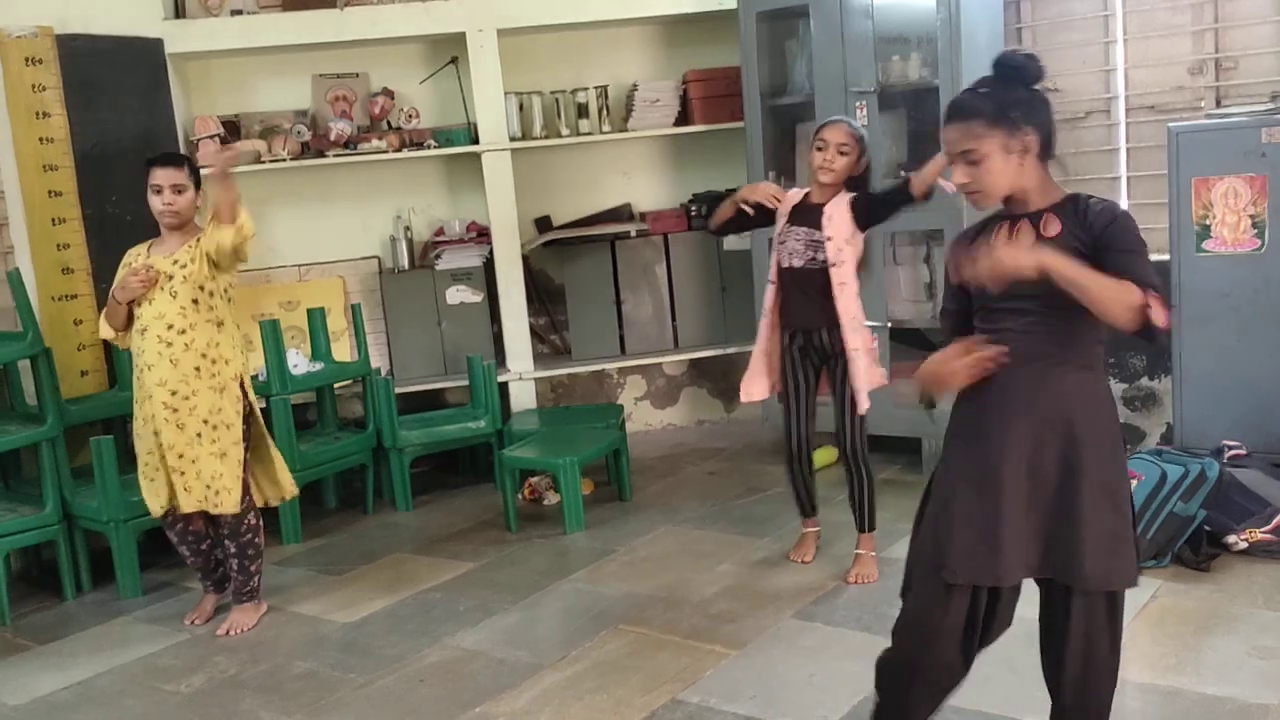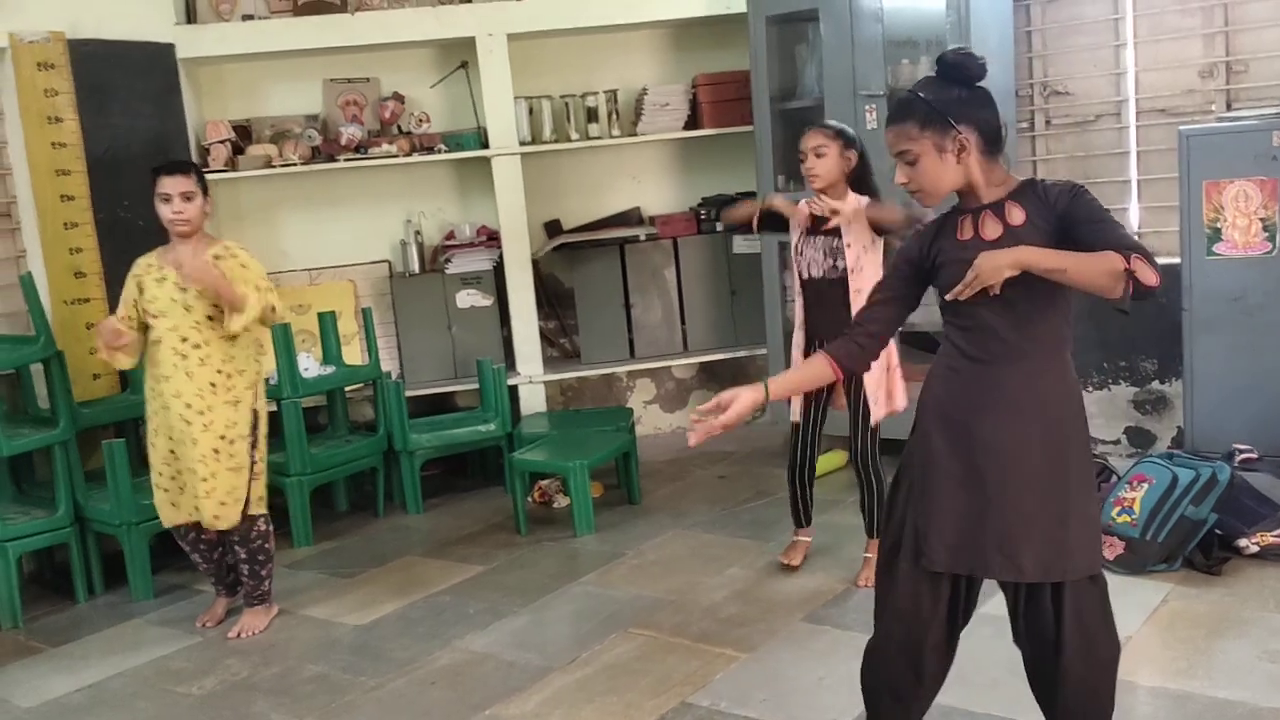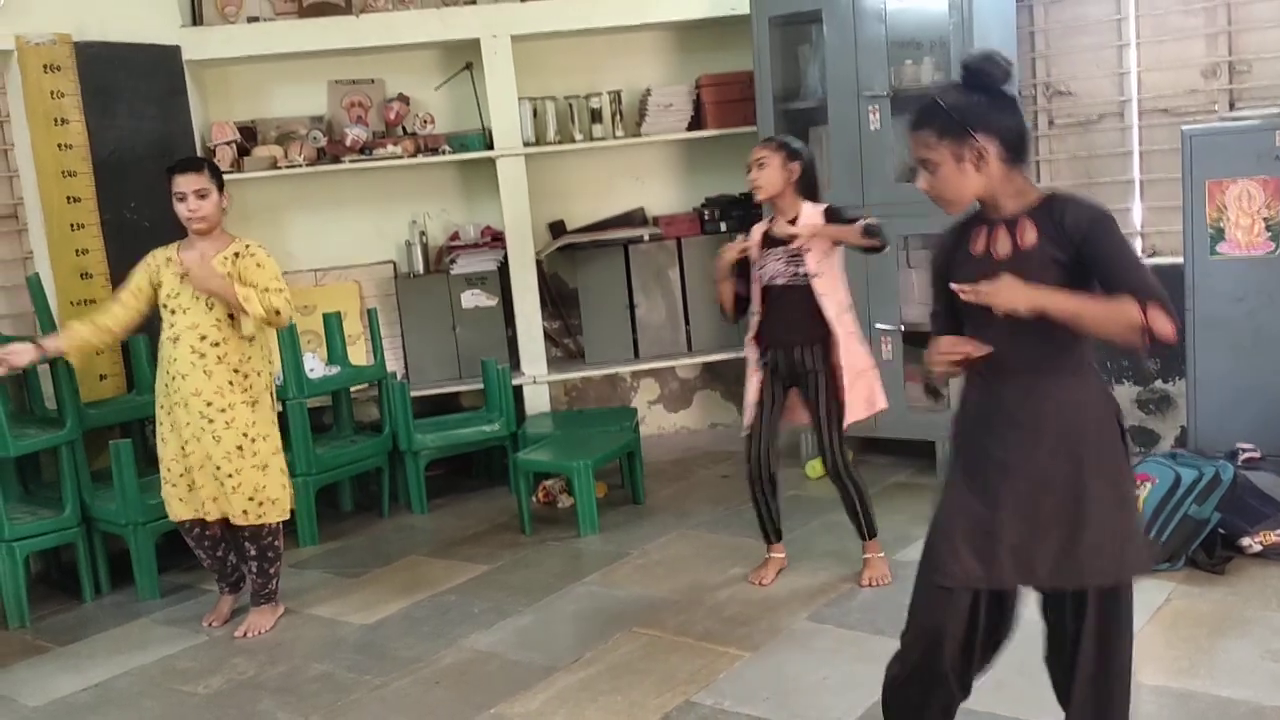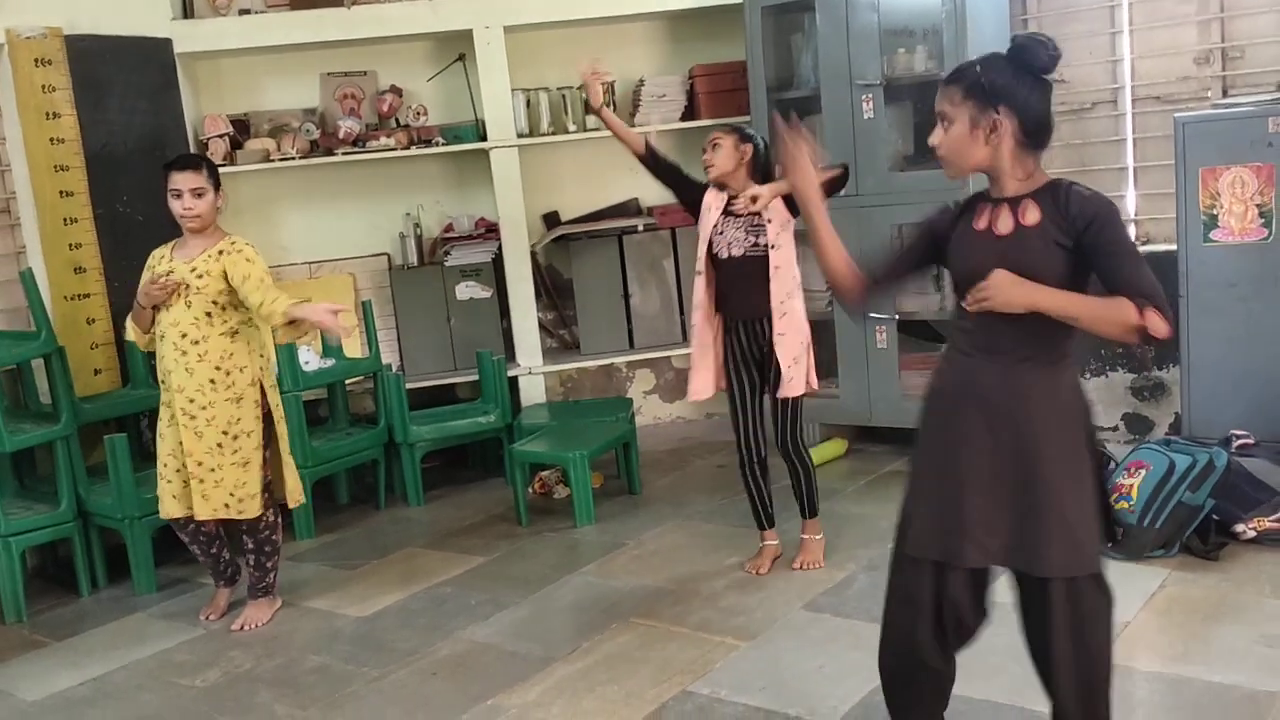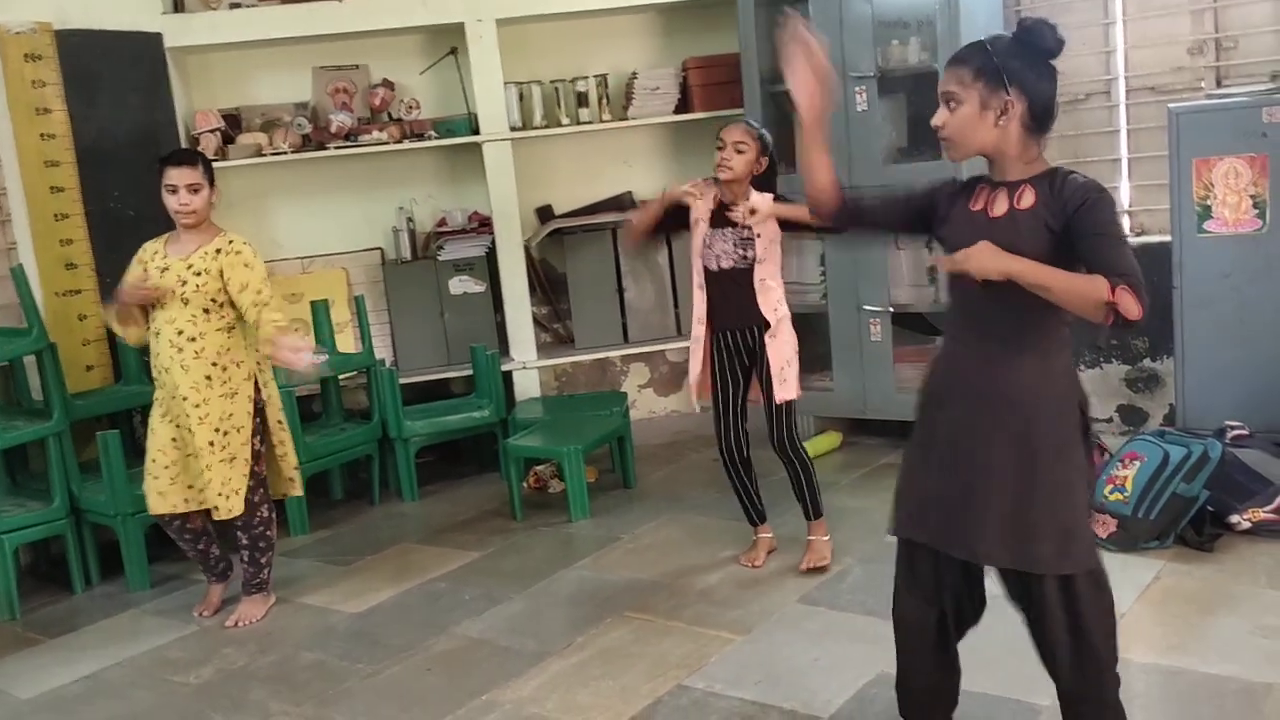
dt=0.4s
person 1, frame 1
left shoulder: (1097, 220)
right shoulder: (970, 244)
left elbow: (1149, 312)
right elbow: (948, 348)
left wrist: (1039, 261)
right wrist: (947, 365)
left hip: (1074, 442)
right hip: (983, 443)
left knee: (1081, 624)
right knee: (933, 618)
person 1, frame 2
left shoulder: (1058, 204)
right shoulder: (928, 243)
left elbow: (1140, 274)
right elbow: (855, 348)
left wrist: (1022, 257)
right wrist: (759, 394)
left hip: (1042, 438)
right hip: (950, 439)
left knee: (1066, 618)
right knee: (912, 614)
person 1, frame 3
left shoulder: (1077, 222)
right shoulder: (953, 248)
left elbow: (1157, 322)
left wrist: (1034, 298)
right wrist: (939, 356)
left hip: (1076, 453)
right hip: (985, 455)
left knee: (1093, 629)
right knee: (942, 622)
person 1, frame 4
left shoulder: (1081, 211)
right shoulder: (956, 221)
left elbow: (1153, 319)
right elbow: (858, 288)
left wrist: (1035, 295)
right wrist: (811, 205)
left hip: (1044, 438)
right hip: (956, 436)
left knee: (1067, 613)
right knee: (919, 611)
person 1, frame 5
left shoulder: (1076, 198)
right shoulder: (949, 198)
left elbow: (1125, 302)
right elbow: (832, 206)
left wrist: (1009, 264)
right wrist: (810, 109)
left hip: (1035, 427)
right hip: (952, 423)
left knee: (1066, 605)
right knee: (926, 592)
person 2, frame 1
left shoulder: (211, 248)
right shoulder: (135, 258)
left elbow: (232, 235)
right elbow: (116, 332)
left wrist: (223, 177)
right wrist: (119, 297)
left hip: (213, 396)
right hip: (156, 403)
left knee: (230, 494)
right knee: (176, 504)
left ankle: (249, 596)
right ankle: (214, 586)
person 2, frame 2
left shoulder: (226, 257)
right shoulder: (145, 269)
left elbow: (264, 309)
right elbow: (129, 338)
left wrist: (215, 283)
right wrist: (114, 337)
left hip: (225, 403)
right hip: (169, 408)
left knee: (233, 503)
right knee: (183, 512)
left ankle: (261, 596)
right ankle: (226, 589)
person 2, frame 3
left shoulder: (248, 256)
right shoulder: (159, 262)
left elbow: (280, 309)
right elbow: (110, 321)
left wrist: (219, 286)
right wrist: (39, 347)
left hip: (239, 401)
right hip: (181, 405)
left knee: (252, 498)
right knee: (192, 505)
left ankle: (266, 599)
right ankle: (230, 586)
person 2, frame 4
left shoulder: (233, 254)
right shoulder: (158, 259)
left elbow: (266, 299)
right elbow: (143, 336)
left wrist: (310, 313)
right wrist: (142, 303)
left hip: (232, 398)
right hip: (178, 403)
left knee: (248, 493)
right knee: (182, 503)
left ankle: (264, 592)
right ankle: (225, 579)
person 2, frame 5
left shoulder: (233, 252)
right shoulder: (151, 254)
left elbow: (264, 313)
right elbow: (131, 328)
left wrist: (286, 348)
right wrist: (126, 305)
left hip: (229, 395)
right hip: (172, 399)
left knee: (244, 491)
right knee: (168, 501)
left ankle: (259, 587)
right ankle: (217, 575)
person 3, frame 1
left shoulder: (856, 208)
right shoulder: (788, 203)
left elbow: (909, 190)
right elbow: (719, 226)
left wrist: (949, 156)
right wrist: (743, 196)
left hip: (841, 337)
right hip: (794, 339)
left knee: (852, 444)
right knee: (797, 443)
left ankle: (867, 547)
right ankle: (810, 525)
person 3, frame 2
left shoulder: (867, 212)
right shoulder: (798, 214)
left elbow: (910, 220)
right elbow: (730, 216)
left wrist: (853, 206)
right wrist: (771, 203)
right hip: (813, 346)
left knee: (864, 452)
right knee: (800, 449)
left ankle: (875, 551)
right ankle: (802, 533)
person 3, frame 3
left shoulder: (825, 221)
right shoulder: (755, 238)
left elbow: (875, 240)
right elbow: (731, 309)
left wrist: (812, 230)
right wrist: (726, 264)
left hip: (818, 354)
right hip: (770, 358)
left knee: (835, 460)
right knee: (758, 460)
left ankle: (872, 550)
right ankle: (775, 551)
person 3, frame 4
left shoulder: (780, 200)
right shoulder: (707, 202)
left elbow: (837, 173)
right elbow: (650, 156)
left wrist: (776, 190)
right wrist: (602, 108)
left hip: (780, 332)
right hip: (735, 338)
left knee: (788, 440)
right knee: (748, 445)
left ankle: (812, 532)
right ankle: (768, 539)
person 3, frame 5
left shoulder: (771, 207)
right shoulder: (696, 207)
right elbow: (634, 233)
left wrist: (770, 210)
right wrist: (672, 197)
left hip: (768, 333)
right hip: (722, 339)
left knee: (784, 438)
right knee: (730, 442)
left ankle: (818, 531)
right ankle: (762, 533)
